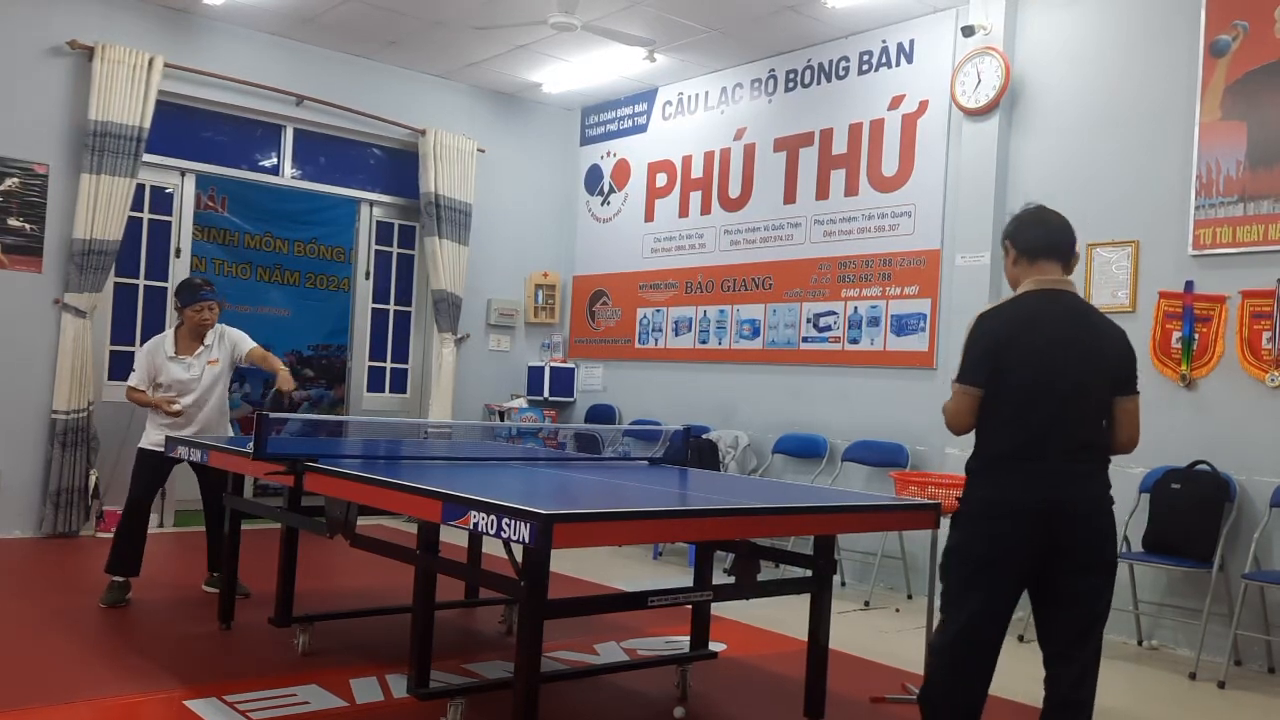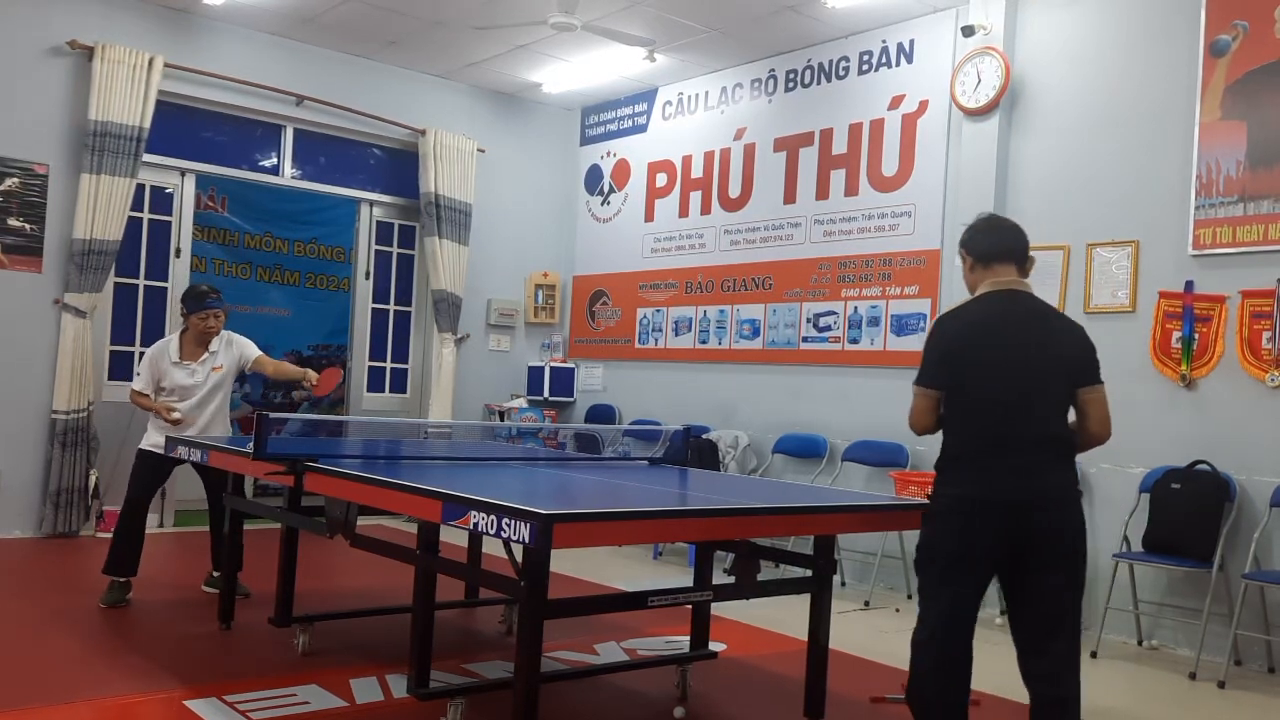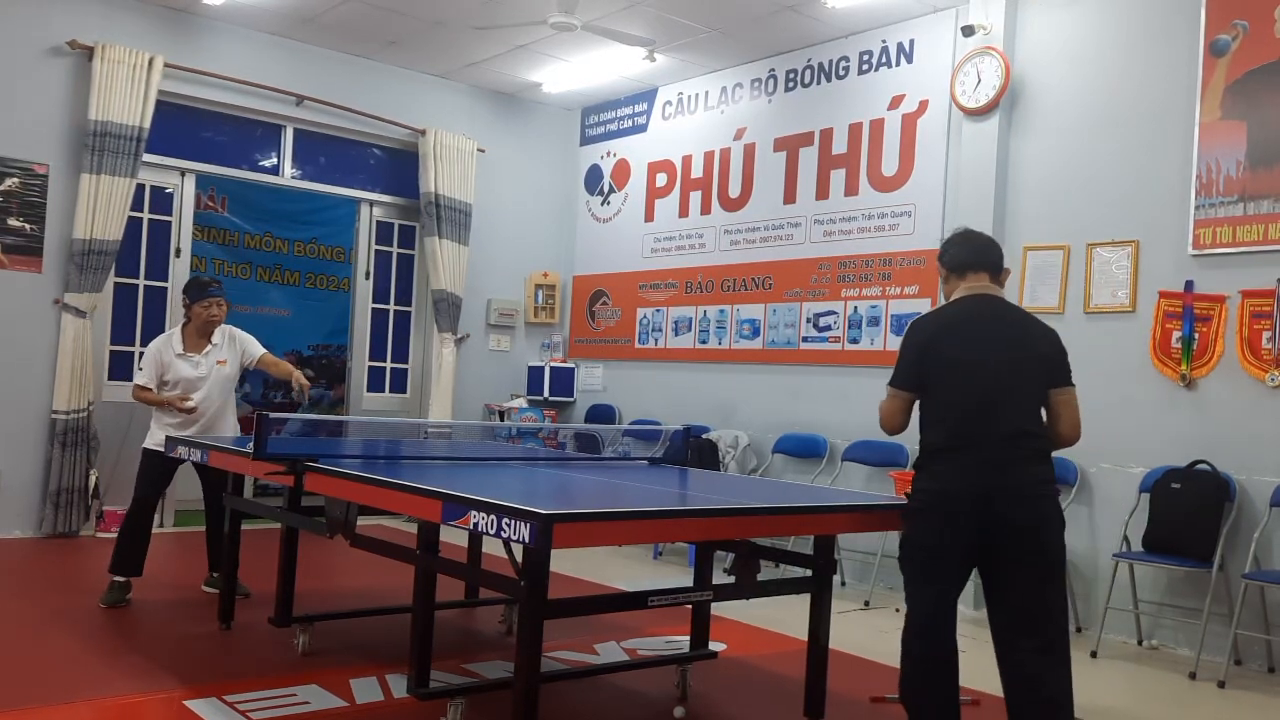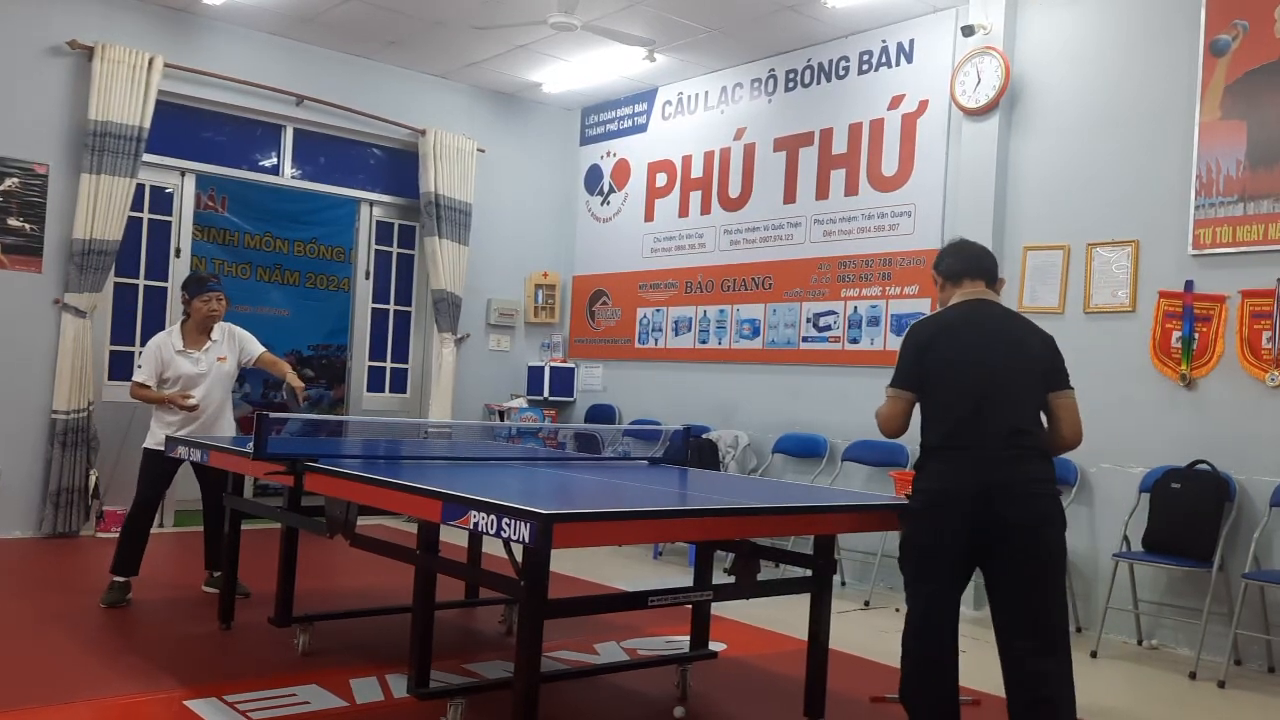
dt=0.3s
person 1, frame 1
left shoulder: (996, 324)
right shoulder: (1111, 335)
left elbow: (959, 420)
right elbow: (1124, 438)
left wrist: (954, 399)
left hip: (999, 507)
right hip: (1082, 511)
left knee: (963, 642)
right knee: (1072, 658)
person 1, frame 2
left shoulder: (953, 326)
right shoulder: (1069, 332)
left elbow: (921, 421)
right elbow: (1096, 429)
left hip: (967, 502)
right hip: (1050, 505)
left knee: (943, 636)
right knee: (1052, 651)
person 1, frame 3
left shoulder: (928, 329)
right shoulder: (1041, 334)
left elbow: (893, 421)
right elbow: (1067, 430)
left wrist: (885, 403)
left hip: (945, 494)
right hip: (1026, 496)
left knee: (928, 629)
right knee: (1036, 641)
person 1, frame 4
left shoulder: (926, 332)
right shoulder: (1037, 338)
left elbow: (892, 424)
right elbow: (1069, 433)
left wrist: (881, 408)
left hip: (946, 494)
right hip: (1027, 495)
left knee: (929, 627)
right knee: (1037, 640)
person 2, frame 1
left shoulder: (228, 338)
right shoulder: (154, 348)
left elbow: (261, 356)
right elbow: (134, 392)
left wrist: (282, 373)
right wrist: (156, 402)
left hip: (213, 439)
right hip: (161, 439)
left knee: (224, 504)
right knee: (137, 503)
left ankle: (219, 573)
right ankle: (120, 579)
person 2, frame 2
left shoulder: (233, 345)
right shoulder: (158, 353)
left elbow: (269, 366)
right elbow: (137, 394)
left wrist: (303, 373)
right wrist: (158, 409)
right hip: (162, 442)
left knee: (228, 505)
right knee: (135, 503)
left ankle: (220, 574)
right ankle: (120, 579)
person 2, frame 3
left shoulder: (235, 340)
right shoulder: (161, 346)
left elbow: (271, 362)
right elbow: (139, 391)
left wrist: (294, 374)
right wrist: (168, 401)
left hip: (217, 440)
right hip: (167, 439)
left knee: (222, 506)
right knee: (142, 504)
left ankle: (217, 573)
right ankle: (121, 579)
person 2, frame 4
left shoulder: (234, 337)
right shoulder: (161, 343)
left elbow: (269, 361)
right elbow: (138, 389)
left wrist: (289, 374)
right wrist: (170, 398)
left hip: (216, 440)
right hip: (167, 439)
left knee: (220, 505)
right knee: (144, 504)
left ankle: (217, 573)
right ankle: (121, 579)
